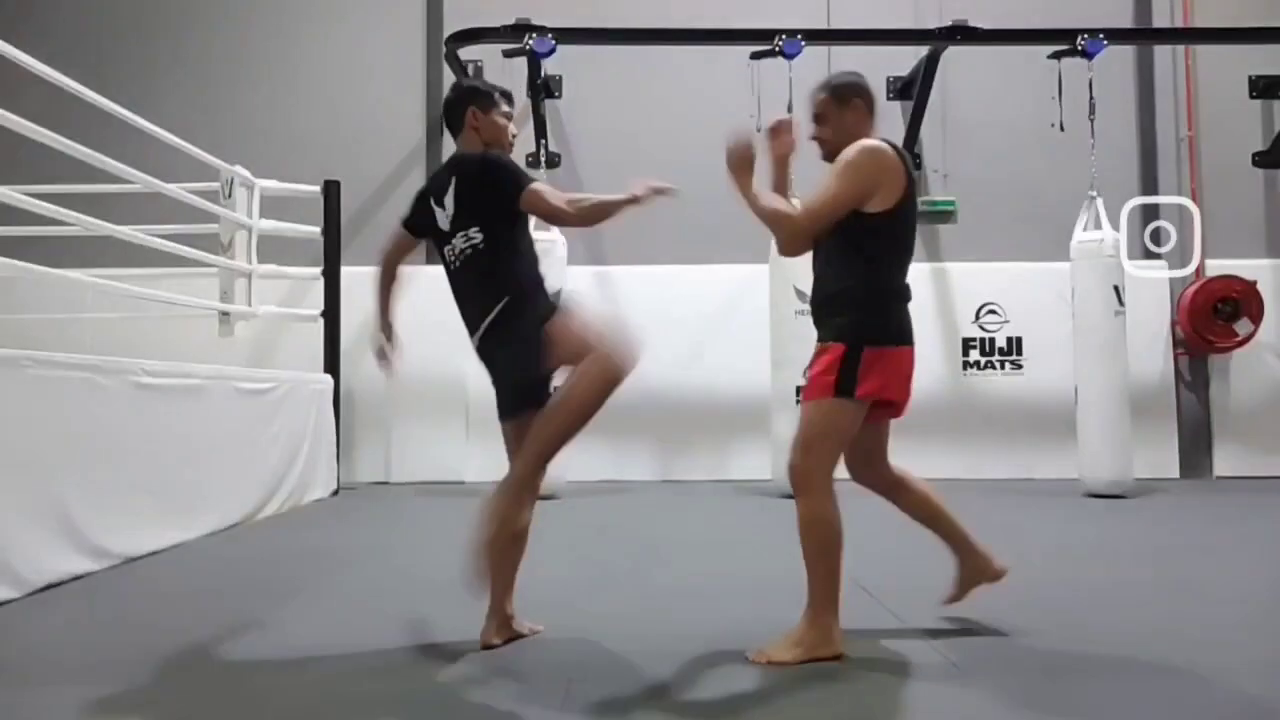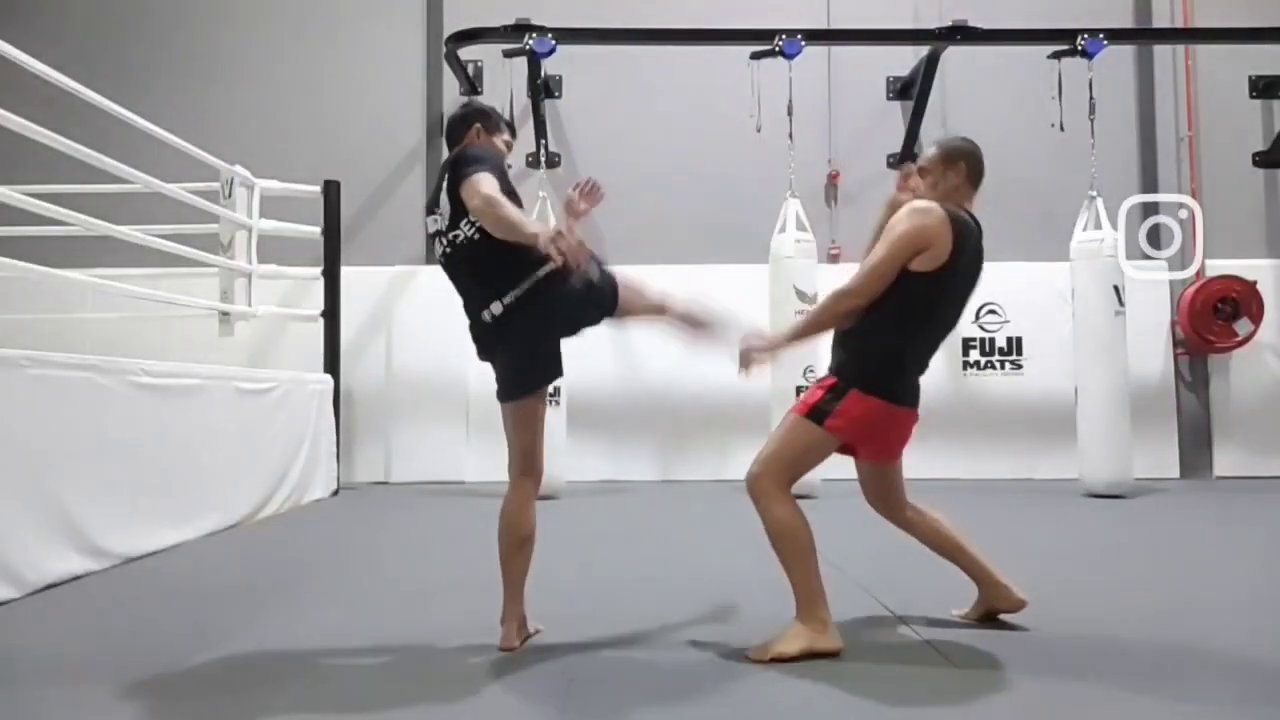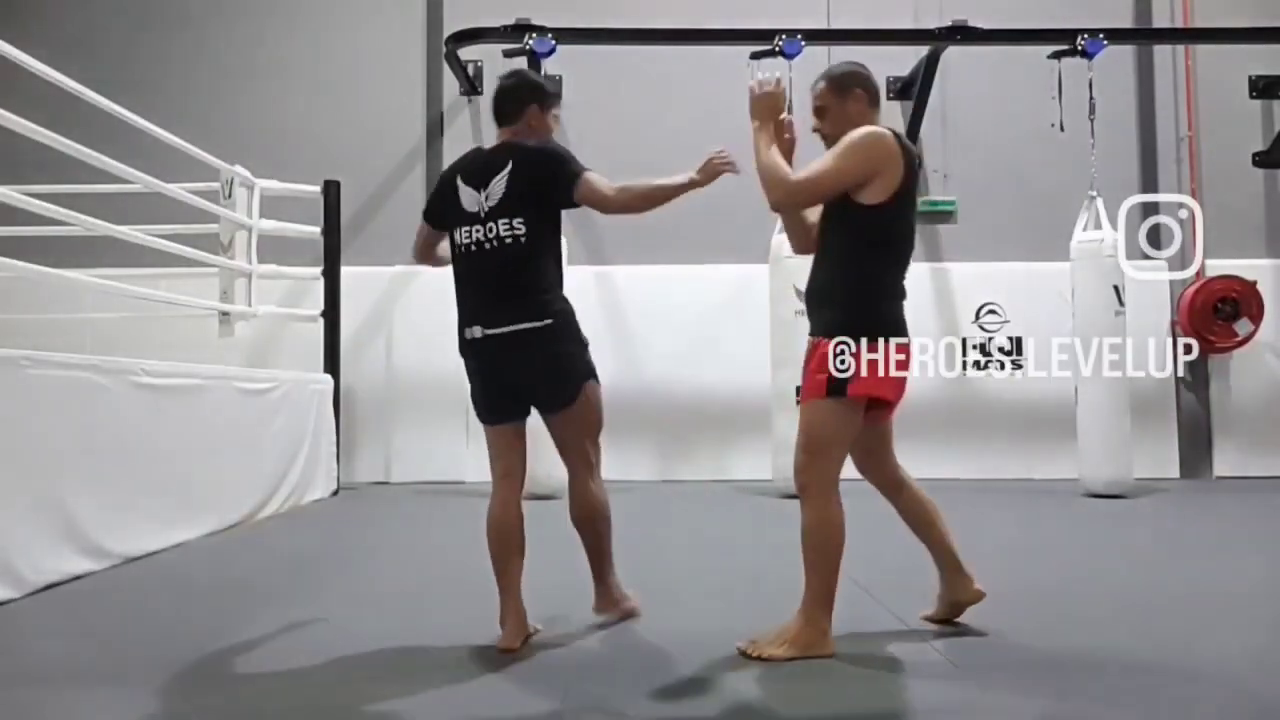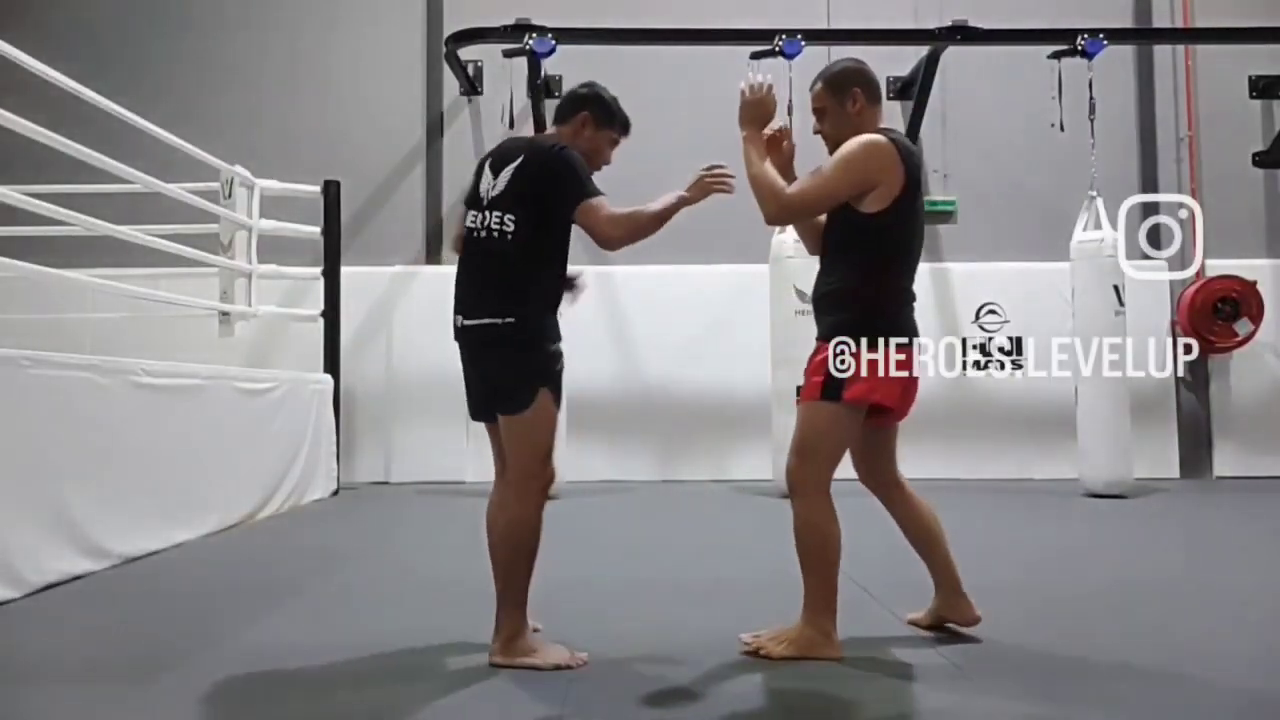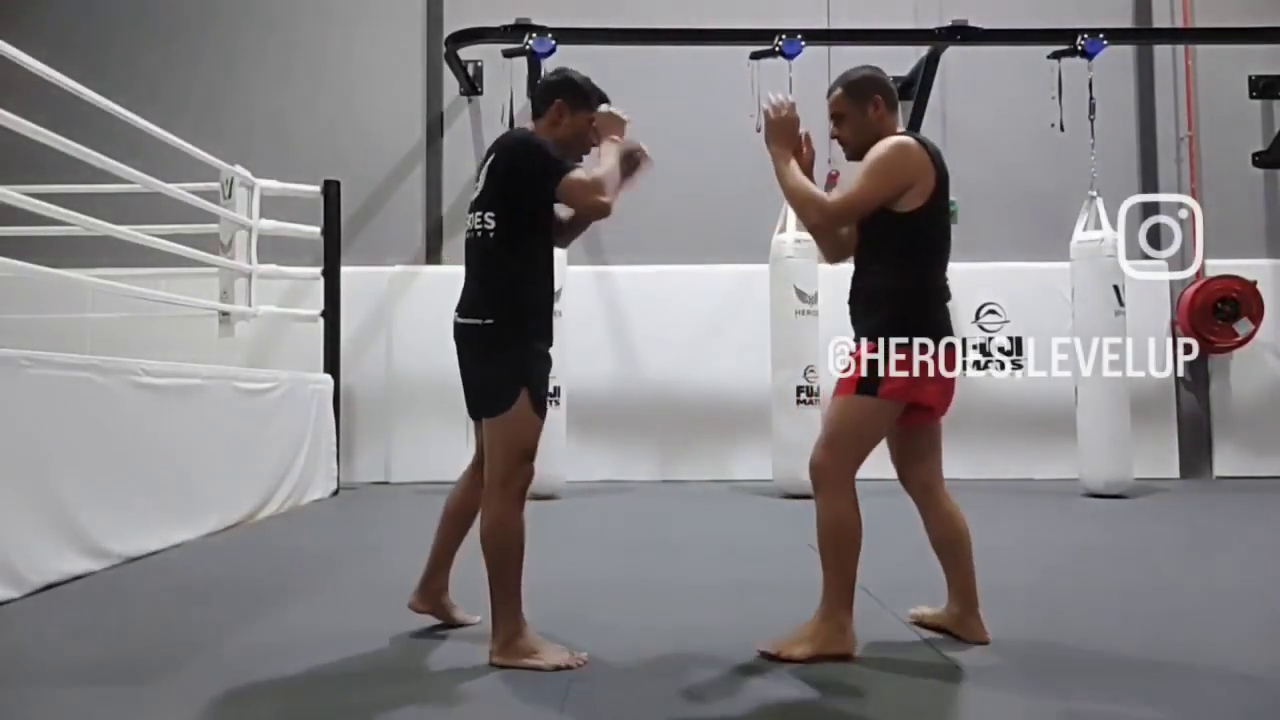
dt=0.4s
person 1, frame 1
left shoulder: (870, 156)
right shoulder: (863, 172)
left elbow: (793, 224)
right elbow: (793, 243)
left wrist: (746, 184)
right wrist: (779, 166)
left hip: (859, 340)
right hip: (874, 340)
left knee: (807, 472)
right knee: (871, 469)
left ankle: (820, 629)
right ankle: (972, 559)
person 1, frame 2
left shoulder: (924, 218)
right shoulder: (967, 240)
left elbow: (854, 296)
left wrist: (777, 341)
right wrist: (894, 211)
left hip: (860, 383)
right hip: (894, 392)
left knee: (766, 480)
right knee: (894, 505)
left ankle: (814, 624)
right ankle: (996, 589)
person 1, frame 3
left shoulder: (873, 143)
right shoulder: (865, 165)
left elbow: (786, 194)
right elbow: (806, 238)
left wrist: (763, 129)
right wrist: (781, 153)
left hip: (853, 338)
right hip: (869, 338)
left knee: (814, 476)
right knee: (881, 470)
left ankle: (813, 628)
right ankle: (957, 581)
person 1, frame 4
left shoulder: (870, 151)
right shoulder: (888, 159)
left elbow: (779, 209)
right elbow: (823, 240)
left wrist: (751, 134)
right wrist: (786, 168)
left hip: (858, 344)
right hip: (884, 343)
left knee: (806, 477)
right knee: (882, 477)
left ankle: (818, 630)
right ankle: (952, 599)
person 1, frame 5
left shoulder: (899, 152)
right shoulder: (893, 166)
left elbow: (823, 215)
right elbow: (835, 247)
left wrist: (780, 152)
right wrist: (803, 171)
left hip: (897, 343)
right hip: (915, 343)
left knee: (829, 468)
right knee: (924, 482)
left ankle: (833, 625)
right ankle: (964, 612)
person 2, frame 1
left shoulder: (435, 189)
right shoulder: (487, 167)
left elbow: (390, 257)
right elbow: (564, 212)
left wrist: (384, 323)
right wrist: (631, 196)
left hip: (498, 330)
right hip: (519, 311)
left knee: (527, 469)
right knee: (608, 362)
left ankle: (500, 616)
right ankle: (509, 490)
person 2, frame 2
left shoulder: (439, 213)
right shoulder: (477, 162)
right elbow: (486, 203)
left wrist: (569, 217)
right wrist: (538, 234)
left hip: (499, 330)
right hip: (543, 285)
left knee: (525, 479)
right knee: (651, 302)
left ankle: (513, 620)
person 2, frame 3
left shoulder: (456, 175)
right shoulder: (540, 158)
left elbow: (423, 251)
right elbow: (612, 200)
right wrist: (694, 178)
left hip: (481, 342)
right hip: (545, 332)
left knee: (506, 480)
right knee: (585, 467)
left ankle: (512, 620)
right ankle: (607, 591)
person 2, frame 4
left shoulder: (497, 157)
right shoulder: (558, 161)
left elbow: (461, 242)
right elbow: (612, 232)
right wrist: (686, 195)
left hip: (475, 329)
right hip: (520, 332)
left knee: (510, 479)
right knee: (532, 479)
left ankle: (511, 620)
right ankle: (512, 635)
person 2, frame 5
left shoulder: (512, 155)
right shoulder: (526, 149)
left elbow: (561, 231)
right elbow: (597, 200)
left wrist: (621, 169)
right wrist: (613, 142)
left hip: (491, 328)
right hip: (507, 334)
left knee: (488, 466)
right knee: (510, 477)
left ankle: (432, 589)
right ankle: (509, 636)
